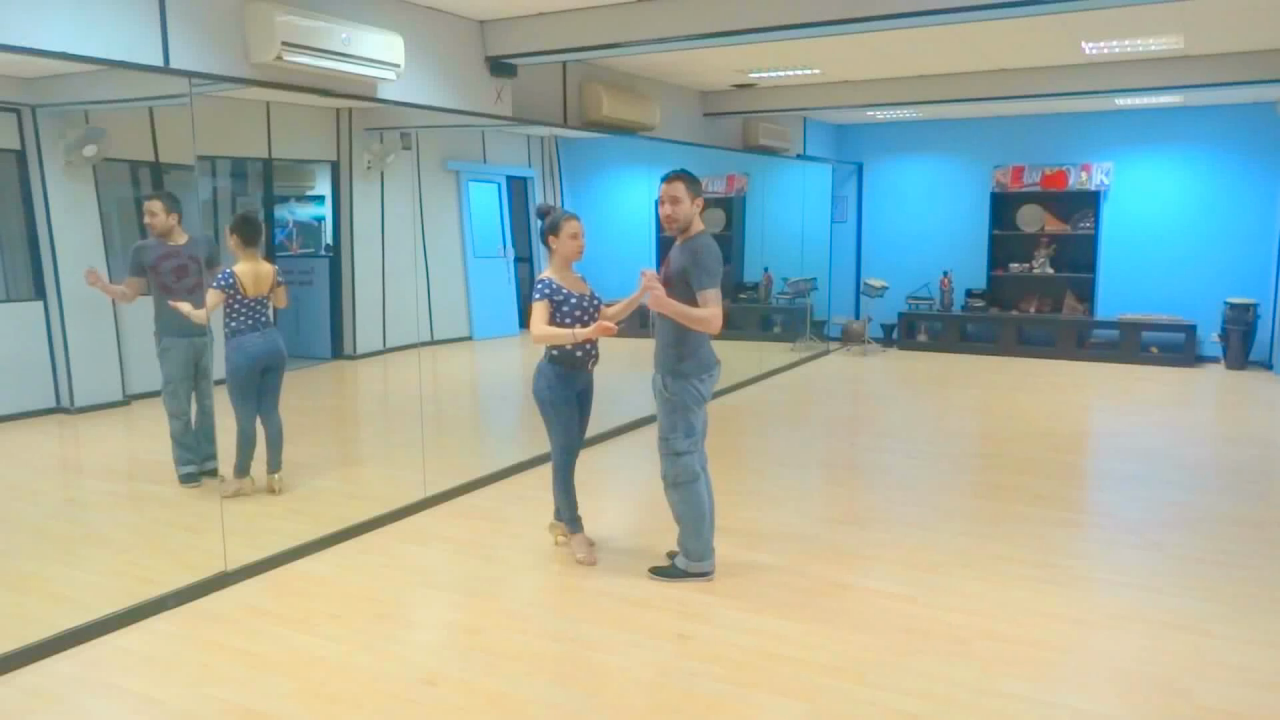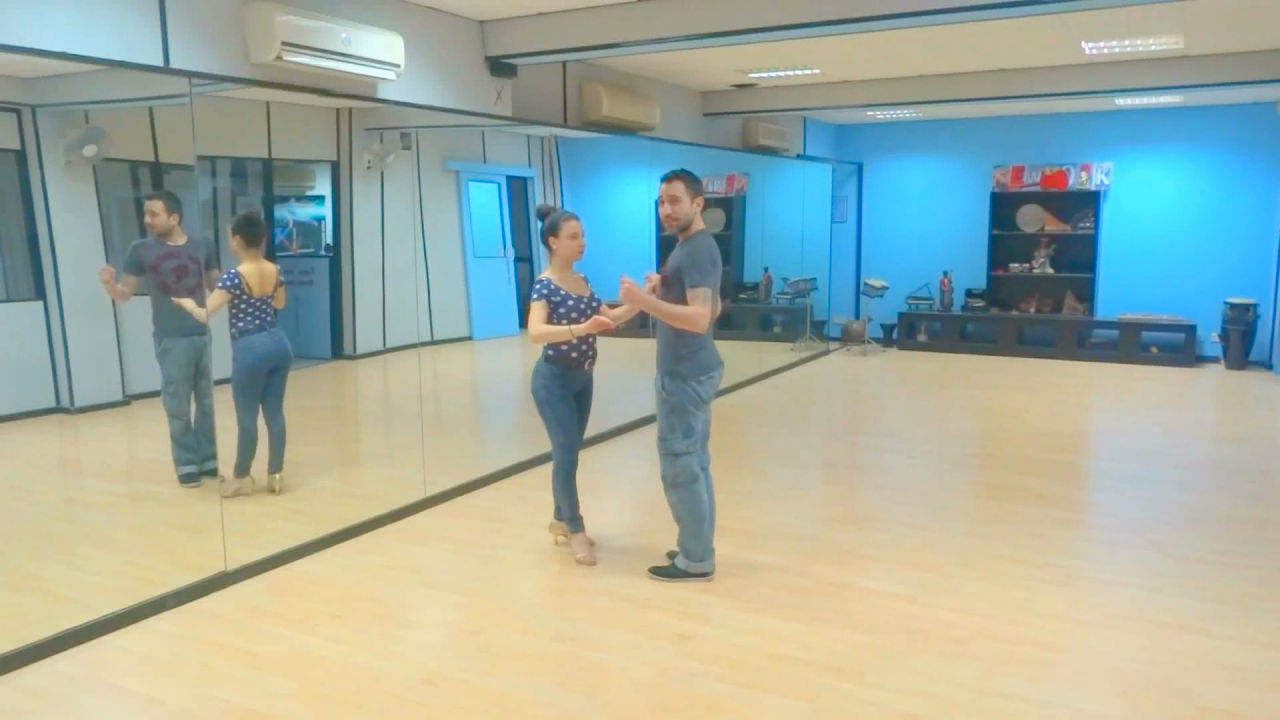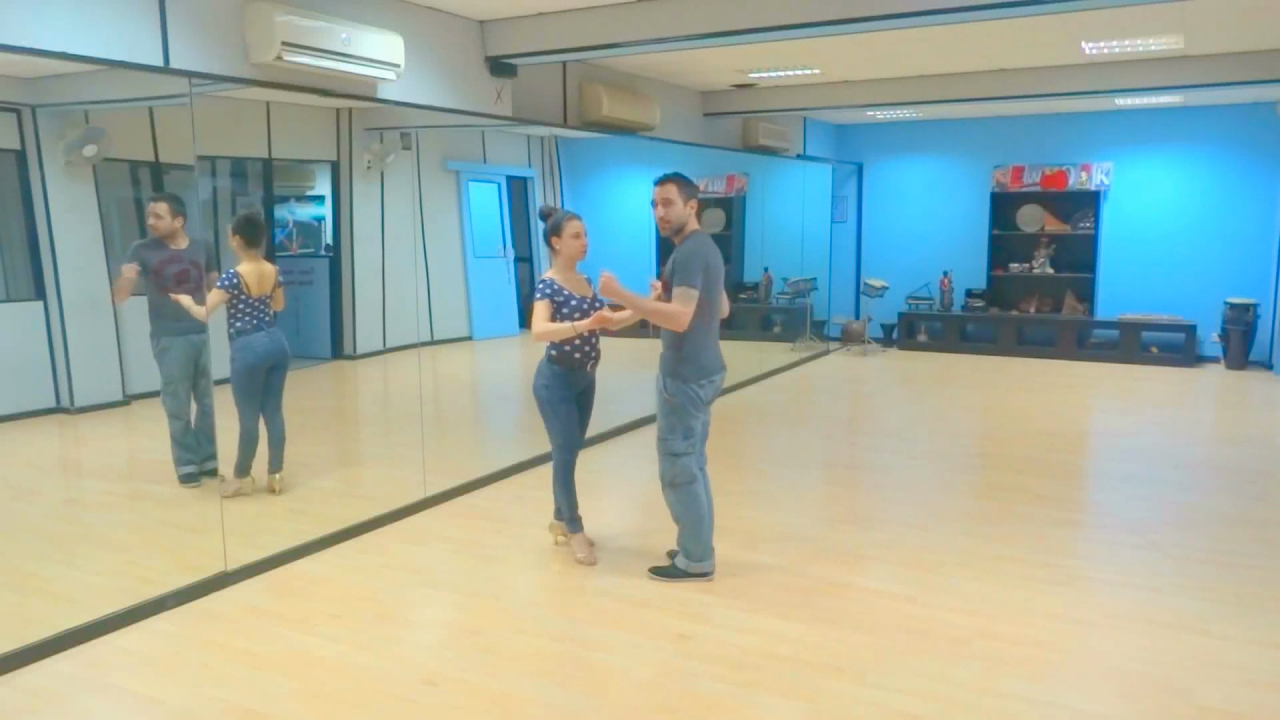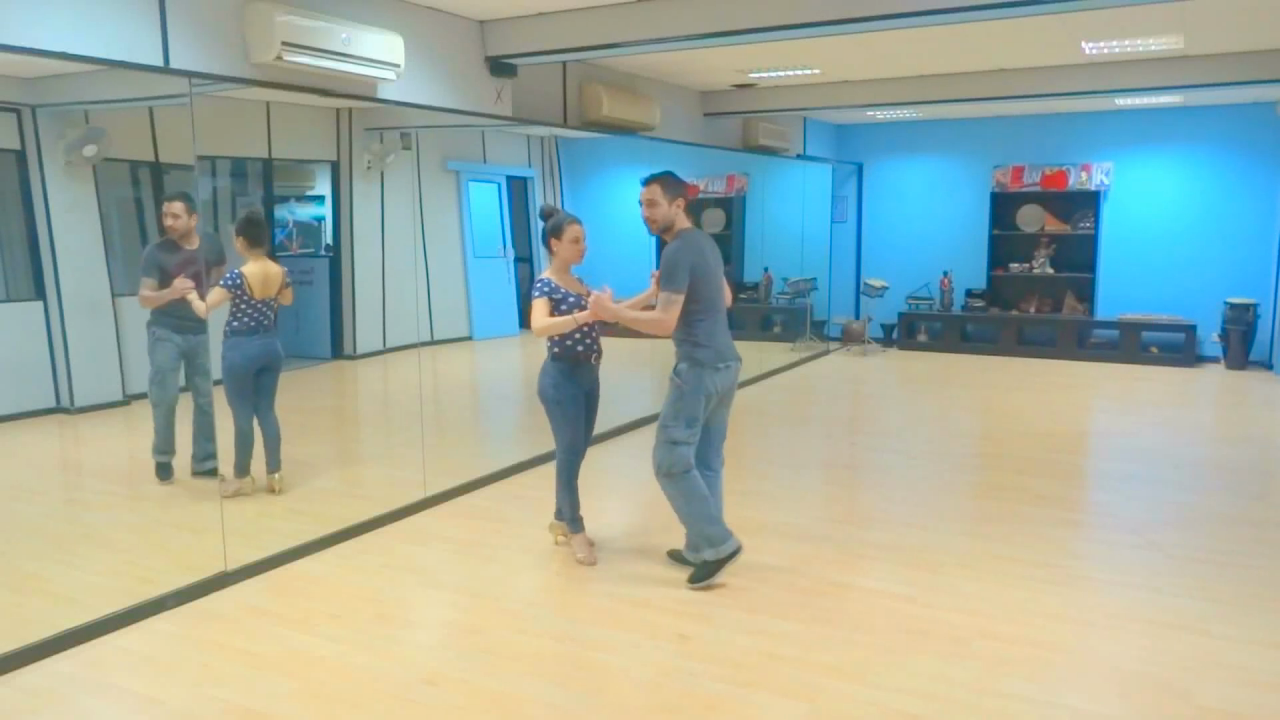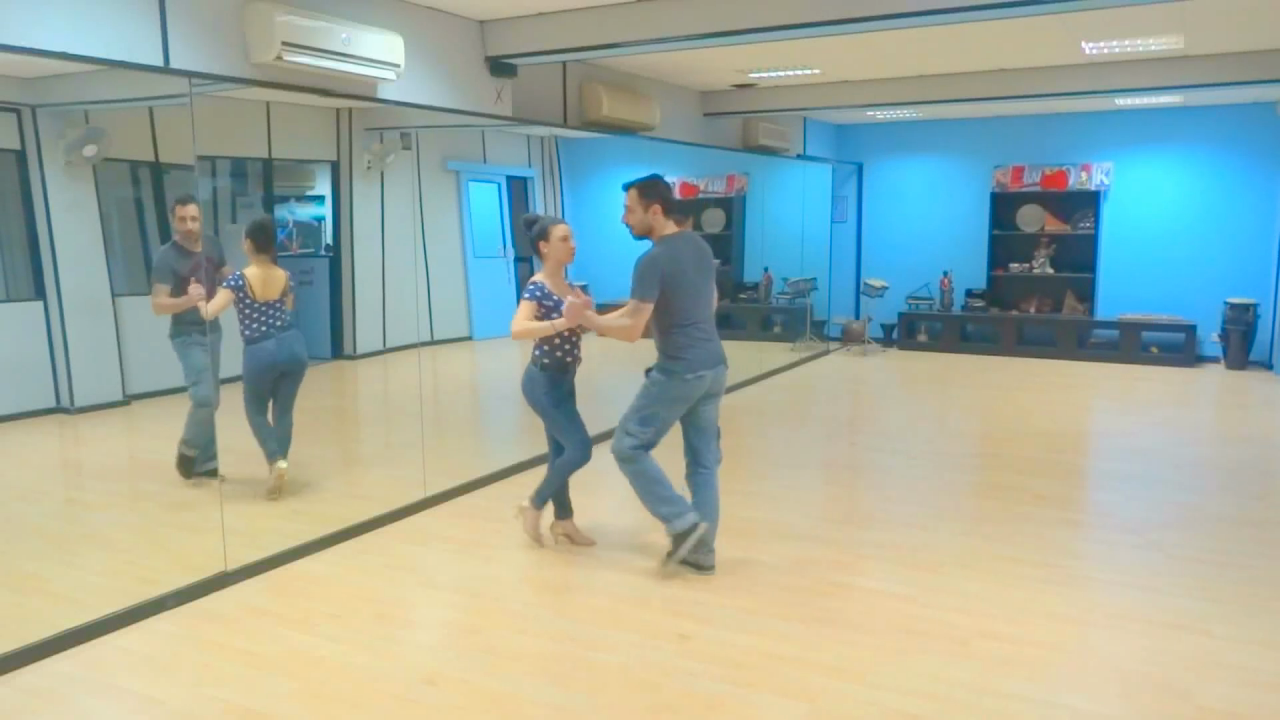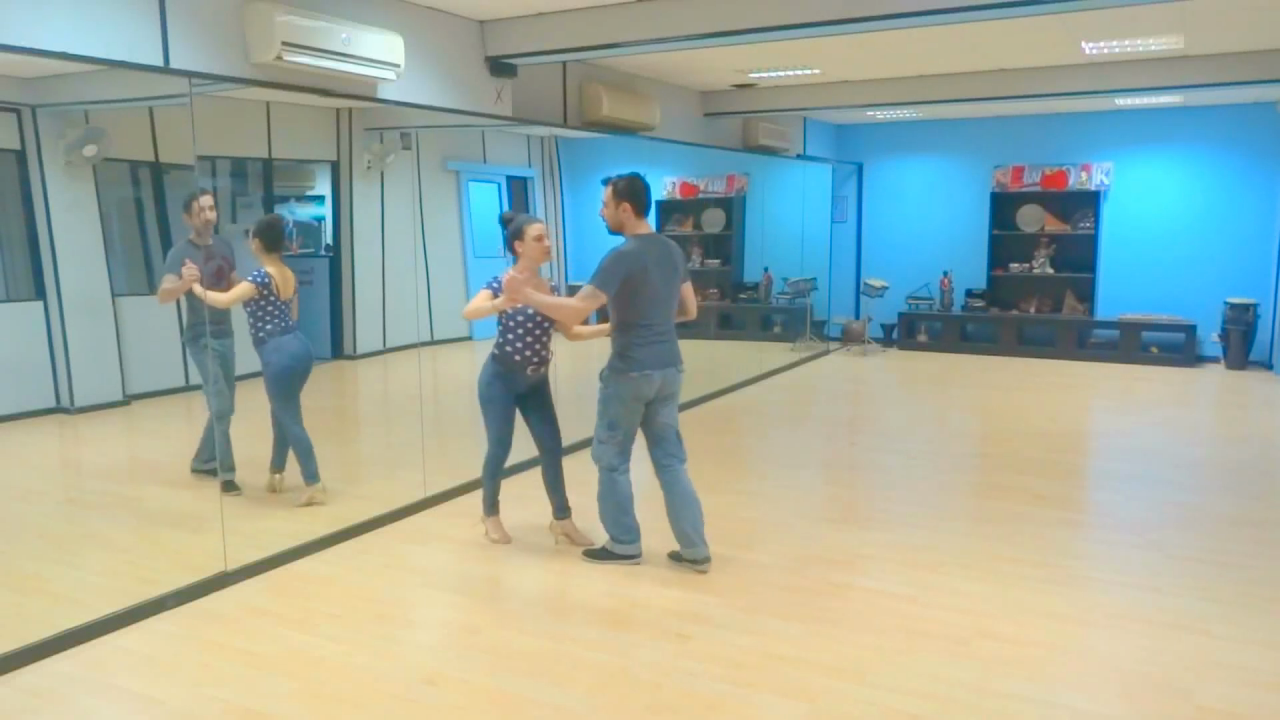
dt=0.5s
person 1, frame 1
left shoulder: (701, 250)
right shoulder: (678, 245)
left elbow: (713, 320)
left wrist: (667, 304)
right wrist: (655, 289)
left hip: (685, 375)
right hip: (675, 371)
left knee: (679, 467)
right knee: (690, 463)
left ankle: (696, 560)
right ankle: (696, 548)
person 1, frame 2
left shoulder: (698, 250)
right shoulder: (690, 247)
left elbow: (700, 318)
left wrist: (644, 301)
right wrist: (663, 290)
left hip: (685, 375)
right hip: (693, 371)
left knee: (679, 467)
right knee: (694, 464)
left ankle: (696, 561)
right ankle: (697, 549)
person 1, frame 3
left shoulder: (691, 252)
right shoulder: (701, 248)
left elbow: (679, 318)
right elbow: (722, 309)
left wrist: (622, 295)
right wrist: (665, 296)
left hip: (686, 377)
right hip: (700, 372)
left knee: (678, 468)
right knee: (692, 465)
left ankle: (696, 561)
right ankle: (696, 548)
person 1, frame 4
left shoulder: (677, 252)
right shoulder: (704, 243)
left elbow: (665, 322)
left wrist: (610, 310)
left hip: (699, 368)
right hip: (725, 363)
left knee: (671, 460)
right knee: (706, 461)
left ankle: (718, 542)
right ankle: (699, 550)
person 1, frame 5
left shoulder: (653, 261)
right shoulder: (700, 247)
left elbow: (631, 330)
left wrist: (585, 317)
left hip: (678, 374)
right hip: (714, 368)
left knee: (628, 446)
right knee: (704, 461)
left ankle: (683, 522)
right ankle: (700, 550)
person 1, frame 6
left shoulder: (623, 257)
right shoulder: (672, 251)
left elbow: (576, 311)
right elbow: (689, 311)
left wrist: (526, 294)
left hip: (630, 373)
right hip: (669, 369)
left knee: (612, 458)
right knee: (670, 459)
left ankle: (624, 544)
right ankle: (694, 546)
person 2, frame 1
left shoulder: (580, 280)
right shoulder: (546, 285)
left elbow: (606, 317)
right elbow: (538, 332)
left wrist: (639, 294)
right wrist: (585, 333)
left hip: (583, 378)
right hip: (556, 379)
left knee: (571, 453)
right knee: (565, 455)
left ankle: (560, 521)
right ankle: (574, 530)
person 2, frame 2
left shoulder: (583, 281)
right shoulder: (545, 285)
left elbow: (610, 318)
right elbow: (535, 332)
right wrist: (581, 329)
left hip: (582, 378)
right hip: (554, 379)
left knee: (569, 452)
right knee: (567, 453)
left ankle: (560, 520)
right ankle: (575, 529)
person 2, frame 3
left shoulder: (585, 281)
right shoulder: (548, 285)
left elbow: (612, 321)
right elbow: (539, 330)
right wrist: (585, 324)
left hip: (585, 379)
right hip: (556, 380)
left knee: (570, 452)
right knee: (565, 455)
left ankle: (560, 521)
right ankle: (574, 530)
person 2, frame 4
left shoulder: (578, 282)
right shoulder: (545, 285)
right elbow: (538, 326)
left wrist: (652, 294)
right wrist: (584, 316)
left hip: (588, 376)
right hip: (561, 377)
left knee: (577, 452)
right knee: (570, 454)
left ankle: (562, 521)
right ankle: (575, 531)
person 2, frame 5
left shoulder: (567, 285)
right shoulder: (538, 288)
right elbow: (517, 330)
right wrist: (562, 323)
left hip: (564, 379)
right hip: (545, 382)
left knee: (561, 450)
right knee: (579, 449)
left ankle: (563, 520)
right ankle: (533, 505)
person 2, frame 6
left shoulder: (550, 289)
right shoulder: (501, 284)
left elbow: (571, 332)
right elbow: (468, 313)
left wrist: (610, 328)
right wrist: (500, 305)
left hip: (536, 380)
right hip: (501, 378)
left knee: (552, 448)
right knee: (499, 448)
left ankle: (562, 520)
right ankle: (490, 515)
person 3, frame 1
left shoulder: (204, 245)
right shoulder: (143, 251)
right elbow: (130, 294)
right wrist: (101, 284)
left hip: (203, 335)
right hip: (171, 339)
left knee: (206, 400)
right knee: (178, 405)
left ankle: (207, 460)
right ankle: (187, 465)
person 3, frame 2
left shoulder: (203, 246)
right shoulder: (141, 250)
left elbow: (216, 286)
right elbow: (125, 294)
right wrist: (109, 284)
left hip: (202, 335)
right hip: (170, 339)
left knee: (205, 401)
right knee: (178, 405)
left ankle: (207, 460)
right ankle: (186, 464)
person 3, frame 3
left shoulder: (203, 248)
right shoulder: (142, 250)
left elbow: (214, 288)
right elbow: (120, 297)
right wrist: (124, 279)
left hip: (200, 334)
right hip: (169, 339)
left knee: (205, 401)
right knee: (178, 405)
left ankle: (207, 460)
right ankle: (186, 465)
person 3, frame 4
left shoulder: (211, 245)
right shoulder: (156, 253)
left elbow: (222, 278)
right elbow: (144, 298)
right wrist: (172, 292)
left hip: (198, 334)
right hip: (165, 333)
left knee: (204, 400)
right knee: (164, 397)
left ankle: (204, 461)
right ankle: (163, 456)
person 3, frame 5
left shoulder: (212, 245)
right shoulder: (166, 257)
left elbow: (226, 279)
right elbow: (158, 305)
right wrist: (188, 299)
left hip: (212, 333)
right hip: (188, 337)
left knee: (211, 400)
right knee: (204, 397)
left ankle: (204, 461)
right ankle: (189, 448)
person 3, frame 6
left shoulder: (225, 247)
right shoulder: (180, 253)
right elbow: (163, 296)
right wrist: (184, 283)
left hip: (226, 336)
right hip: (201, 340)
left knee: (223, 407)
right knee: (220, 407)
left ankle: (203, 460)
right ankle: (225, 472)
person 4, frame 1
left shoulder: (229, 276)
right shoulder: (273, 271)
left elbow: (203, 317)
left wrist: (184, 308)
left hip: (244, 349)
right hip: (273, 344)
left knee: (246, 417)
right knee: (271, 412)
left ankle: (242, 478)
right ankle: (275, 475)
person 4, frame 2
left shoulder: (234, 277)
right shoulder: (275, 271)
left elbow: (205, 315)
left wrist: (188, 304)
left hip: (250, 349)
right hip: (279, 344)
left knee: (246, 418)
right knee: (274, 412)
left ankle: (242, 477)
right ankle: (275, 475)
person 4, frame 3
left shoulder: (233, 277)
right shoulder: (274, 272)
left elbow: (203, 313)
left wrist: (186, 301)
left hip: (249, 349)
right hip: (277, 344)
left knee: (249, 418)
right knee: (274, 412)
left ankle: (243, 477)
right ankle: (275, 475)
person 4, frame 4
left shoulder: (237, 277)
right shoulder: (281, 273)
left elbow: (203, 310)
left wrist: (191, 294)
left hip: (240, 349)
right hip: (271, 346)
left knee: (242, 415)
right knee: (266, 411)
left ankle: (242, 477)
right ankle: (274, 474)
person 4, frame 5
left shoulder: (239, 279)
right shoulder: (285, 278)
left elbow: (209, 313)
left hip: (260, 353)
right hip: (293, 346)
left knee: (255, 412)
right knee: (283, 412)
left ankle: (276, 461)
right ankle: (277, 475)
person 4, frame 6
left shoulder: (261, 277)
right shoulder: (289, 276)
left elbow: (223, 301)
left wrist: (197, 288)
left hip: (279, 354)
right hip: (300, 347)
left knee: (291, 421)
right knee: (281, 413)
left ankle: (314, 485)
right ankle: (276, 474)
